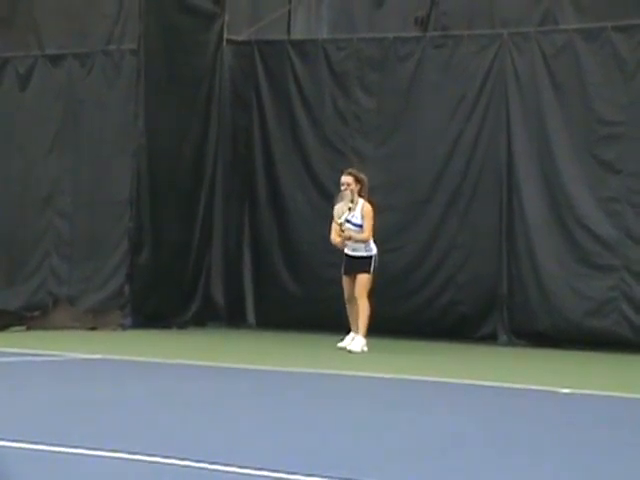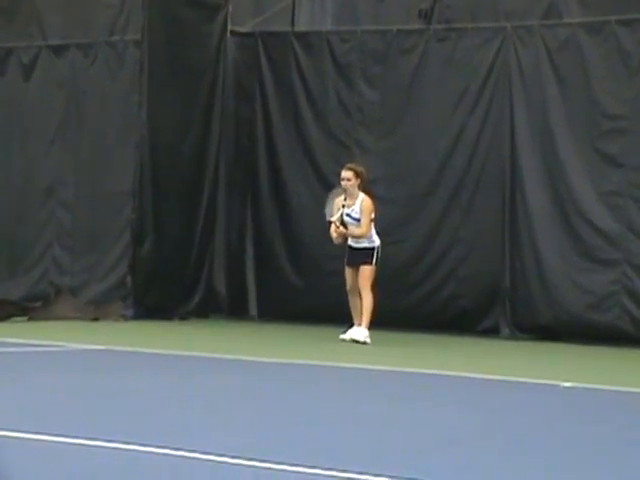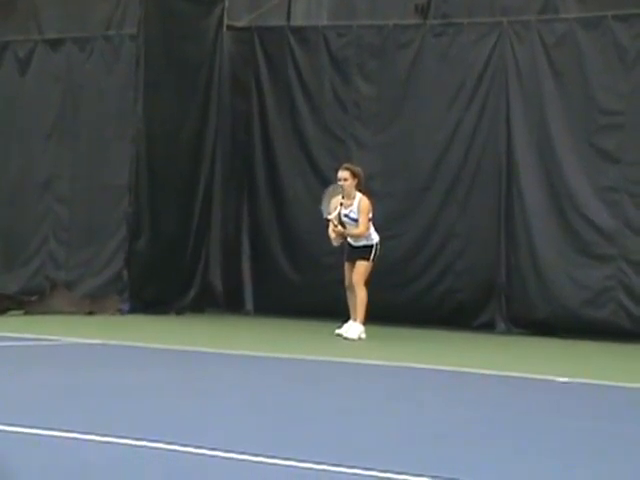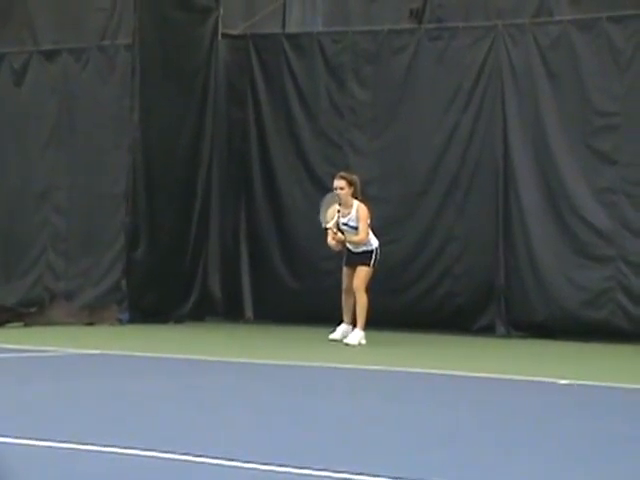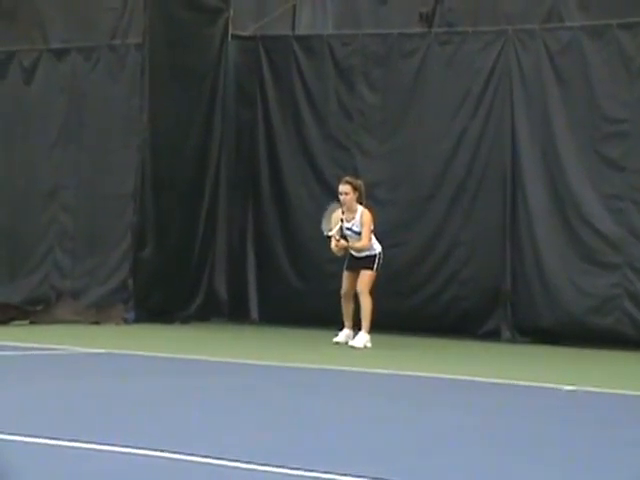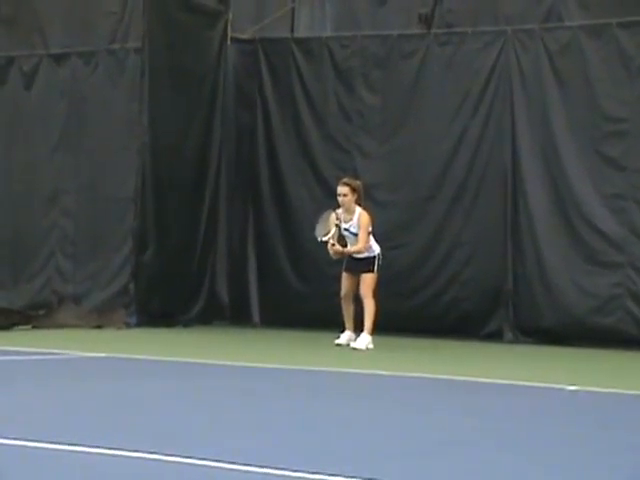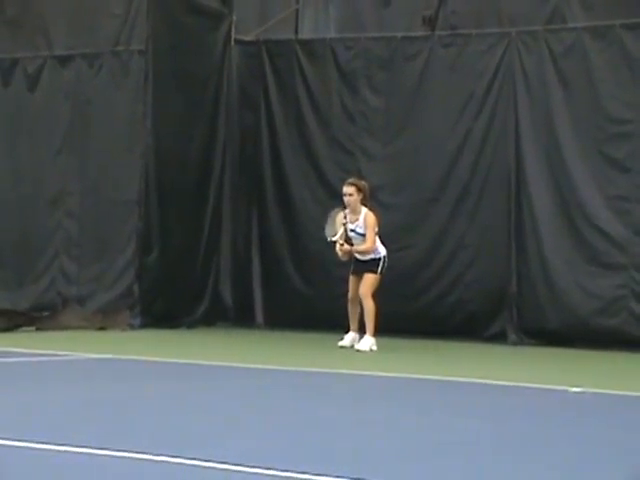
dt=0.3s
person 1, frame 1
left shoulder: (365, 208)
left elbow: (367, 236)
right elbow: (333, 234)
left wrist: (350, 236)
right wrist: (338, 240)
left hip: (366, 257)
right hip: (349, 256)
left knee: (360, 295)
right knee: (349, 297)
left ankle: (361, 340)
right ankle: (354, 333)
person 1, frame 2
left shoulder: (365, 202)
right shoulder: (339, 202)
left elbow: (364, 232)
right elbow: (334, 227)
left wrist: (346, 232)
right wrist: (336, 235)
left hip: (369, 248)
right hip: (352, 248)
left knee: (364, 287)
right knee: (351, 289)
left ankle: (364, 331)
right ankle: (357, 326)
person 1, frame 3
left shoulder: (363, 202)
right shoulder: (337, 202)
left elbow: (362, 231)
right elbow: (332, 228)
left wrist: (344, 232)
right wrist: (334, 236)
left hip: (368, 245)
right hip: (351, 245)
left knee: (357, 281)
right knee: (349, 284)
left ankle: (359, 326)
right ankle: (352, 321)
person 1, frame 4
left shoulder: (360, 209)
right shoulder: (334, 210)
left elbow: (363, 238)
right elbow: (330, 237)
left wrist: (344, 238)
right wrist: (334, 243)
left hip: (368, 251)
right hip: (351, 250)
left knee: (358, 287)
right knee: (346, 288)
left ankle: (359, 332)
right ankle: (346, 325)
person 1, frame 5
left shoulder: (365, 215)
right shoulder: (338, 215)
left elbow: (365, 244)
right elbow: (334, 241)
left wrist: (347, 245)
right wrist: (337, 248)
left hip: (370, 255)
right hip: (353, 256)
left knee: (362, 291)
right knee: (345, 293)
left ankle: (365, 335)
right ankle: (347, 330)
person 1, frame 6
left shoulder: (363, 216)
right shoulder: (336, 215)
left elbow: (362, 247)
right elbow: (332, 241)
left wrist: (343, 251)
right wrist: (333, 249)
left hip: (370, 257)
right hip: (352, 257)
left knee: (366, 293)
right knee: (345, 295)
left ankle: (366, 336)
right ankle: (349, 332)
person 1, frame 7
left shoulder: (368, 216)
right shoulder: (342, 216)
left elbow: (370, 246)
right elbow: (339, 242)
left wrist: (351, 249)
right wrist: (341, 251)
left hip: (375, 258)
right hip: (358, 259)
left knee: (364, 293)
right knee: (352, 297)
left ankle: (370, 338)
right ankle: (353, 334)
